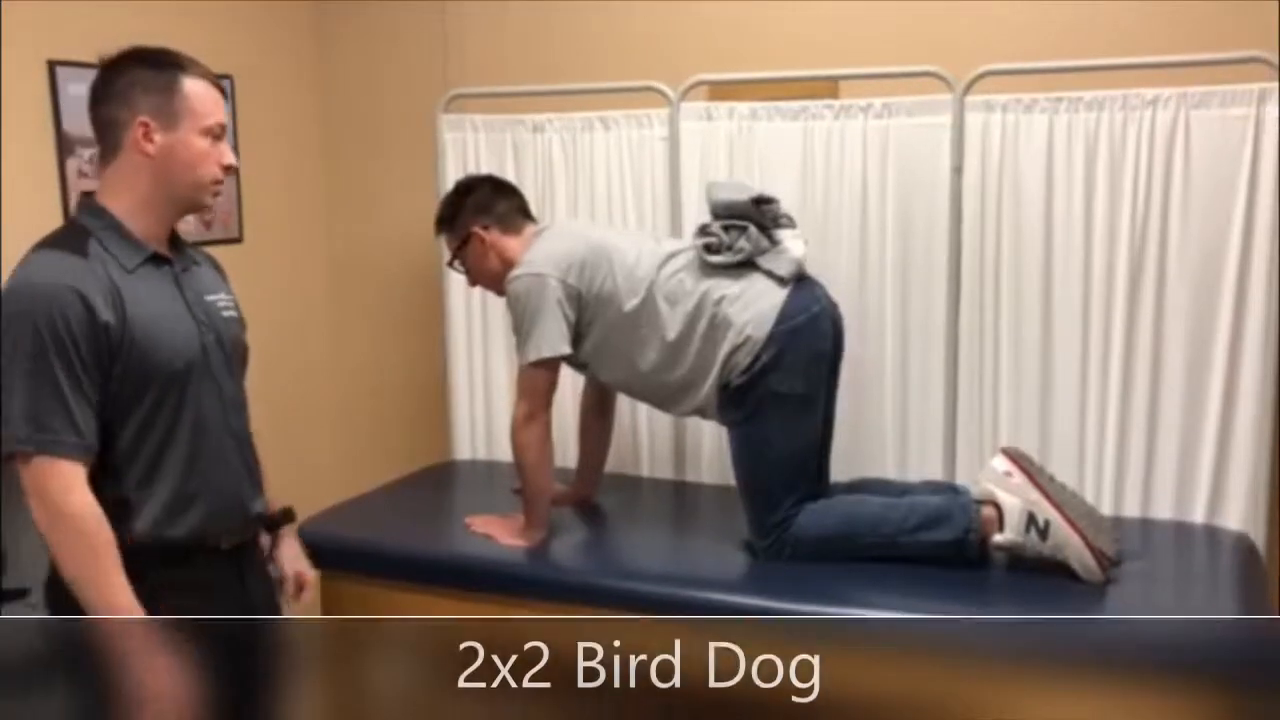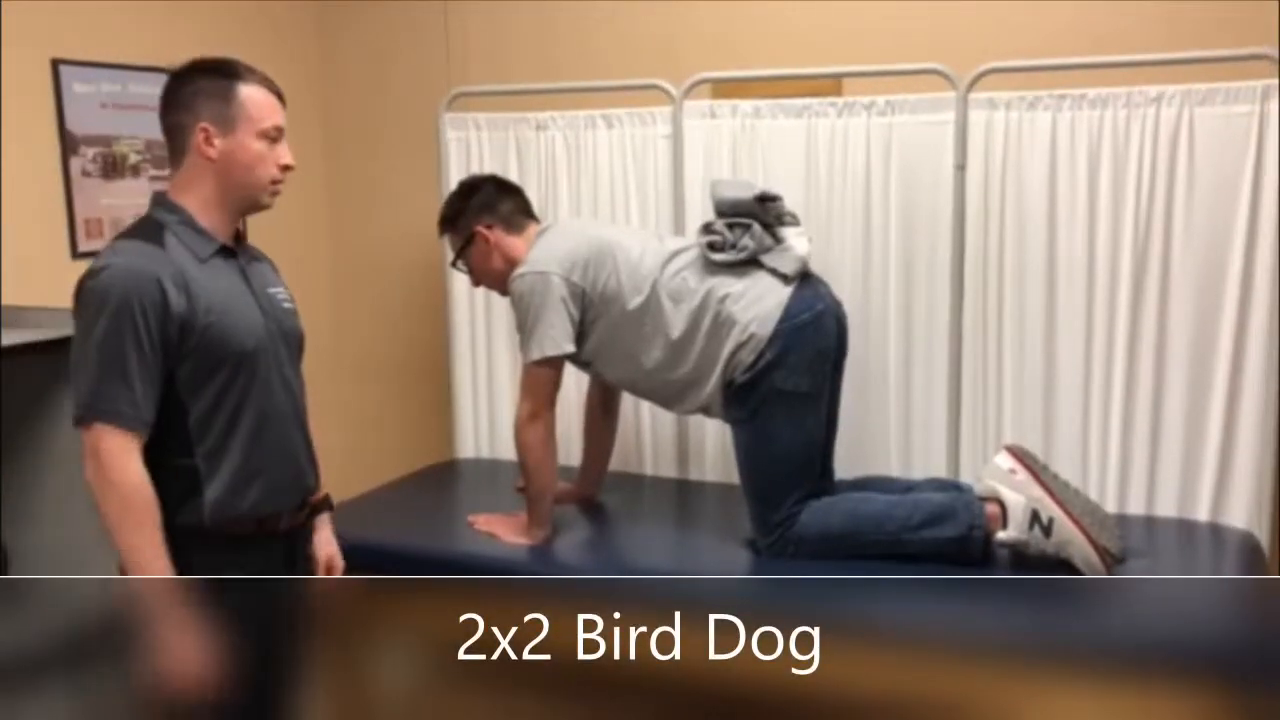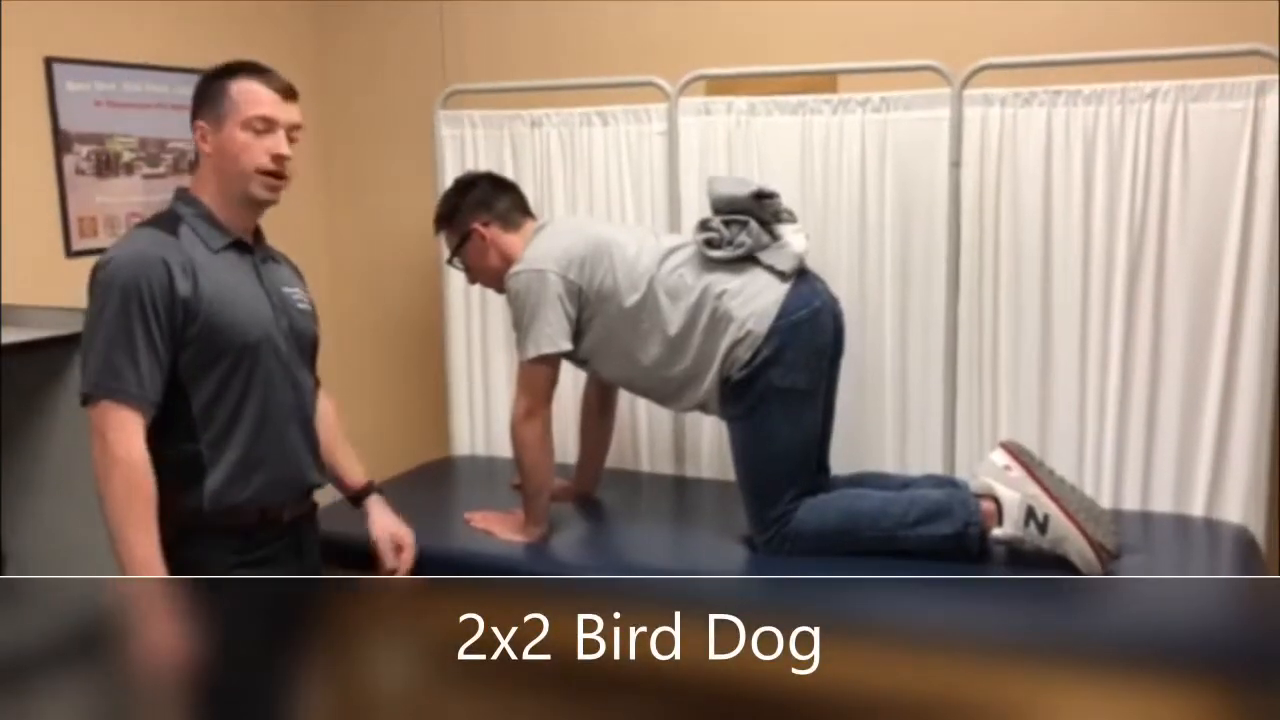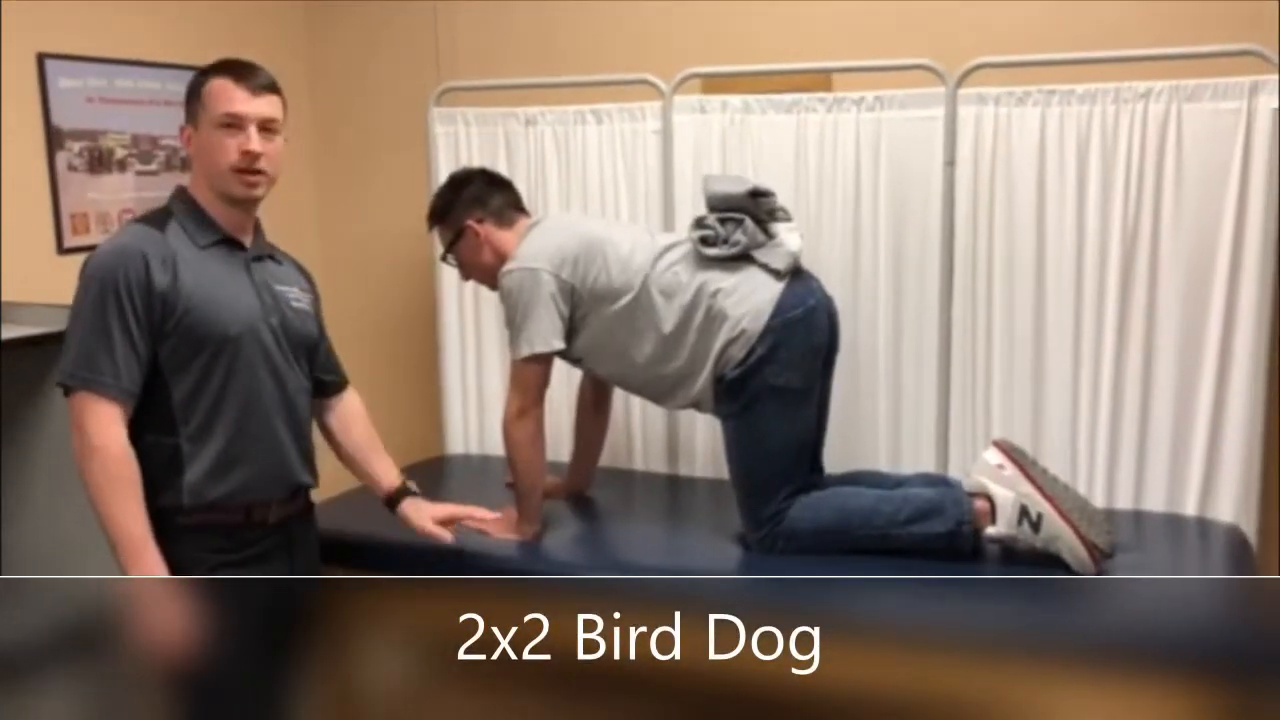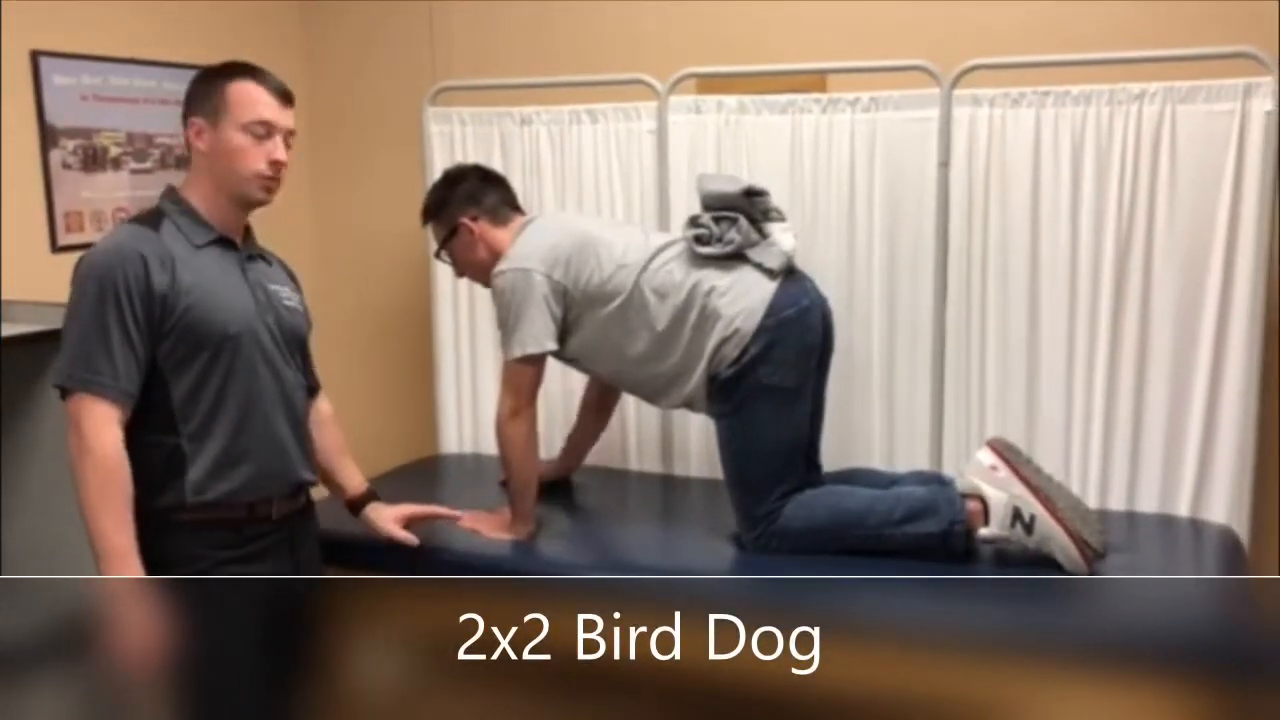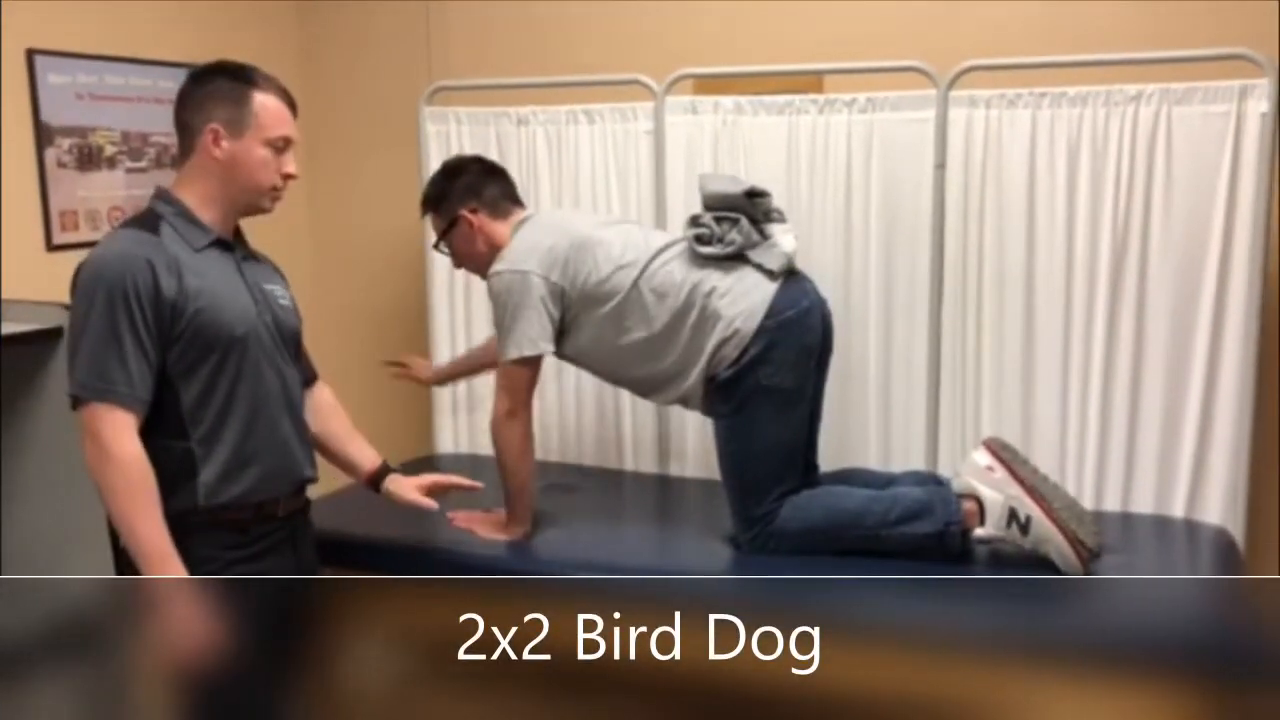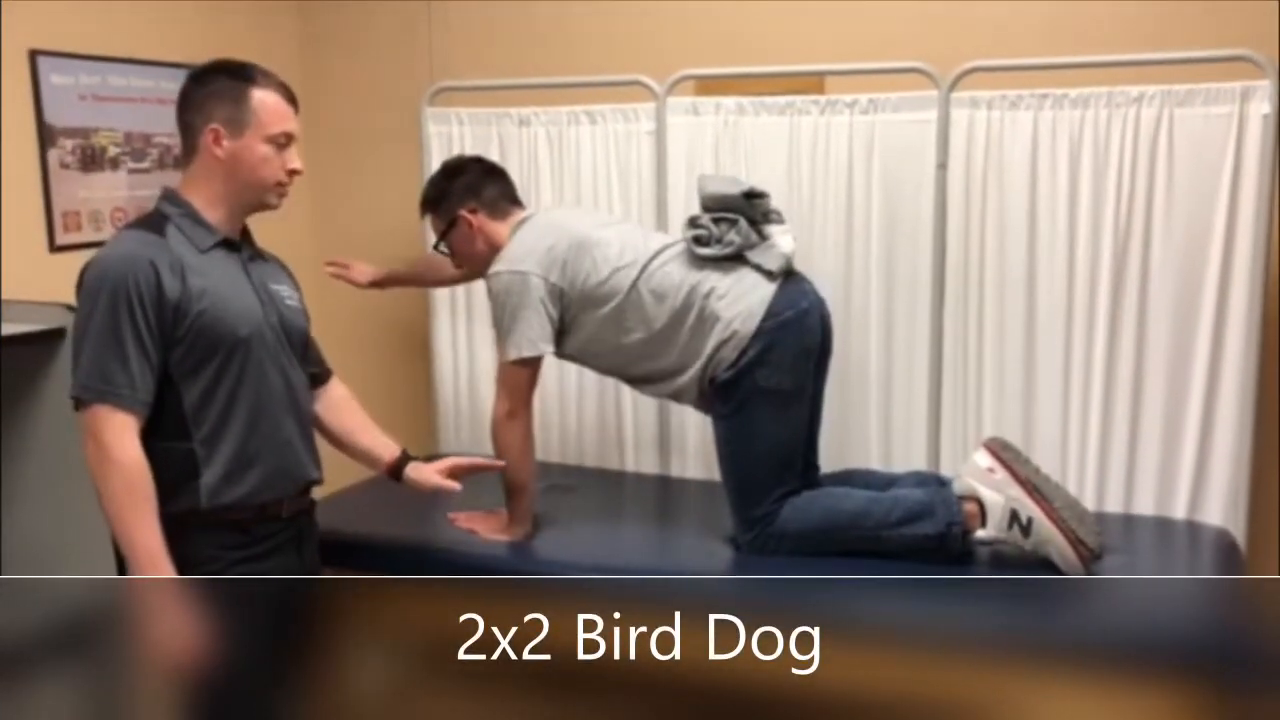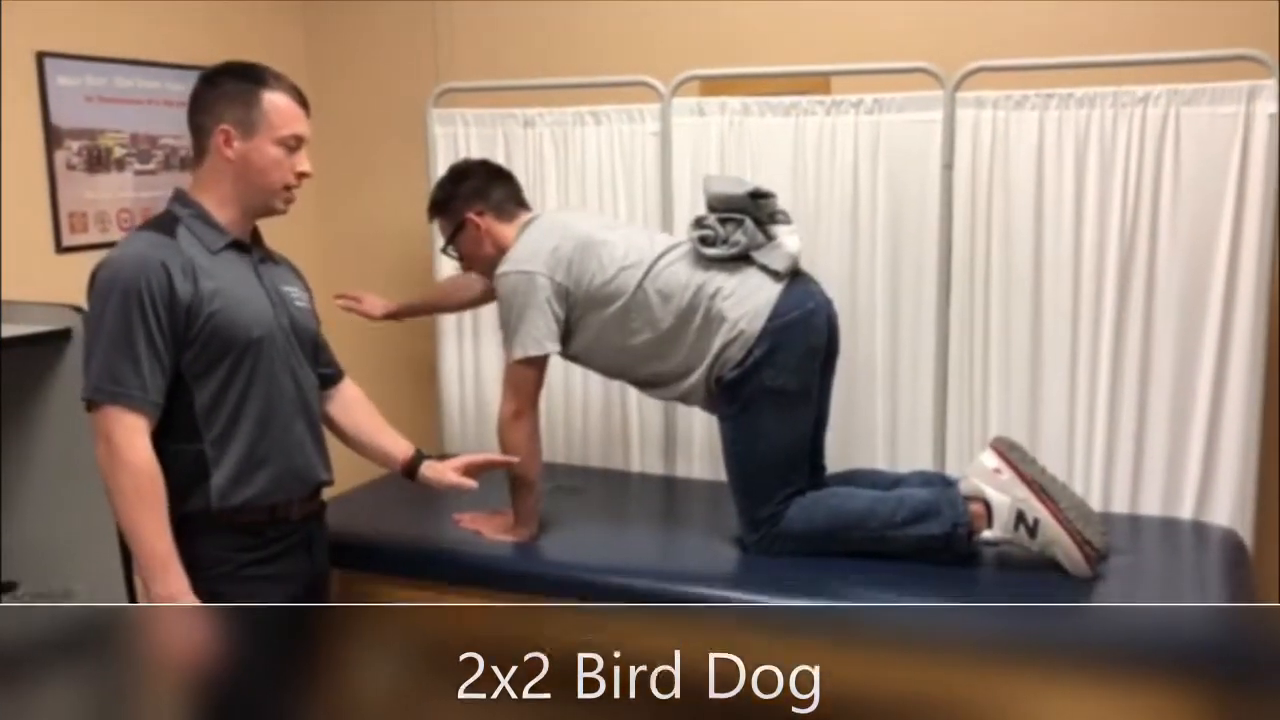
dt=0.5s
person 1, frame 1
left shoulder: (535, 276)
right shoulder: (569, 254)
left elbow: (530, 416)
right elbow: (600, 387)
left wrist: (532, 524)
right wrist: (581, 487)
left hip: (767, 343)
right hip: (796, 314)
left knee: (781, 534)
right knee: (797, 504)
left ankle: (992, 520)
right ankle: (988, 496)
person 1, frame 2
left shoulder: (539, 276)
right shoulder: (574, 251)
left elbow: (535, 415)
right elbow: (604, 385)
left wrist: (535, 523)
right wrist: (585, 487)
left hip: (771, 342)
right hip: (800, 314)
left knee: (785, 531)
right knee: (801, 502)
left ankle: (996, 518)
right ankle: (989, 495)
person 1, frame 3
left shoulder: (536, 273)
right shoulder: (570, 249)
left elbow: (531, 412)
right elbow: (602, 384)
left wrist: (532, 520)
right wrist: (580, 484)
left hip: (769, 337)
right hip: (797, 309)
left knee: (782, 528)
right knee: (798, 496)
left ankle: (993, 513)
right ankle: (987, 489)
person 1, frame 4
left shoulder: (528, 271)
right shoulder: (564, 246)
left elbow: (523, 410)
right elbow: (598, 377)
left wrist: (525, 519)
right wrist: (574, 481)
left hip: (763, 336)
right hip: (791, 308)
left knee: (776, 525)
right knee: (792, 493)
left ankle: (986, 513)
right ankle: (982, 489)
person 1, frame 5
left shoulder: (521, 271)
right shoulder: (558, 243)
left elbow: (515, 411)
right elbow: (609, 374)
left wrist: (519, 519)
right wrist: (561, 469)
left hip: (756, 337)
right hip: (785, 307)
left knee: (770, 525)
right knee: (791, 492)
left ankle: (980, 513)
right ankle: (971, 488)
person 1, frame 6
left shoulder: (515, 270)
right shoulder: (551, 237)
left elbow: (511, 413)
right elbow: (518, 332)
left wrist: (514, 520)
right wrist: (444, 372)
left hip: (756, 343)
right hip: (785, 309)
left knee: (767, 525)
right knee: (788, 494)
left ankle: (975, 514)
right ankle: (968, 489)
person 1, frame 7
left shoulder: (519, 273)
right shoulder: (540, 234)
left elbow: (511, 413)
right elbow: (468, 267)
left wrist: (516, 519)
right wrist: (381, 277)
left hip: (750, 342)
right hip: (783, 307)
left knee: (766, 526)
right knee: (787, 495)
left ankle: (974, 513)
right ankle: (967, 485)
person 1, frame 8
left shoulder: (525, 270)
right shoulder: (549, 236)
left elbow: (518, 414)
right elbow: (483, 288)
left wrist: (521, 520)
right wrist: (396, 309)
left hip: (758, 341)
right hip: (789, 309)
left knee: (772, 525)
right knee: (794, 493)
left ankle: (983, 513)
right ankle: (973, 485)
person 2, frame 1
left shoulder: (203, 272)
right shoulder: (57, 287)
right elbow: (57, 489)
left wrist: (277, 527)
left hip: (241, 574)
right hip: (142, 592)
person 2, frame 2
left shoulder: (257, 267)
right shoulder: (137, 279)
right elbow: (113, 455)
left wrist: (318, 517)
right wrist: (170, 615)
left hip: (280, 554)
right hip: (204, 581)
person 2, frame 3
left shoulder: (283, 273)
right shoulder: (148, 264)
right elbow: (118, 438)
left wrist: (368, 498)
left hip: (294, 544)
right hip: (210, 558)
person 2, frame 4
left shoulder: (289, 274)
right shoulder: (134, 261)
left elbow: (335, 398)
right elbow: (99, 427)
left wrist: (401, 496)
right wrist: (148, 576)
left hip: (292, 541)
right hip: (200, 556)
person 2, frame 5
left shoulder: (276, 273)
right shoulder: (131, 261)
right elbow: (96, 429)
left wrist: (363, 500)
right wrist: (125, 583)
left hip: (294, 542)
right hip: (201, 557)
person 2, frame 6
left shoulder: (261, 270)
right shoulder: (130, 264)
right elbow: (110, 435)
left wrist: (382, 476)
right wrist: (169, 589)
left hip: (288, 542)
right hip: (204, 558)
person 2, frame 7
left shoulder: (270, 271)
right shoulder: (136, 266)
left elbow: (319, 388)
right elbow: (112, 438)
left wrist: (402, 465)
right wrist: (161, 595)
left hip: (294, 541)
right hip: (210, 558)
person 2, frame 8
left shoulder: (278, 272)
right shoulder: (147, 267)
left elbow: (332, 389)
right elbow: (124, 443)
left wrist: (420, 465)
right wrist: (171, 599)
left hip: (302, 542)
right hip: (224, 564)
